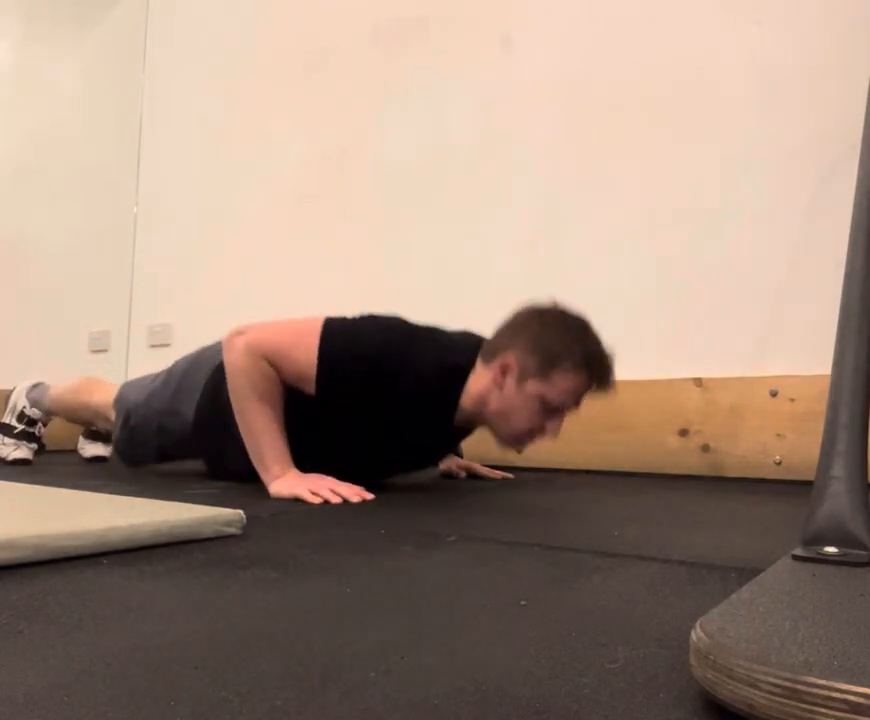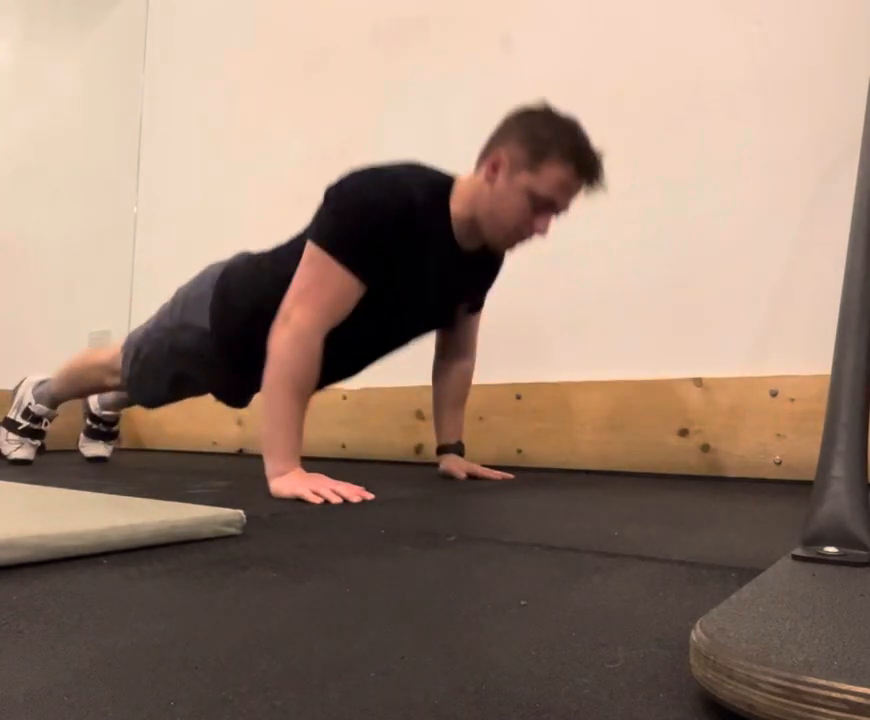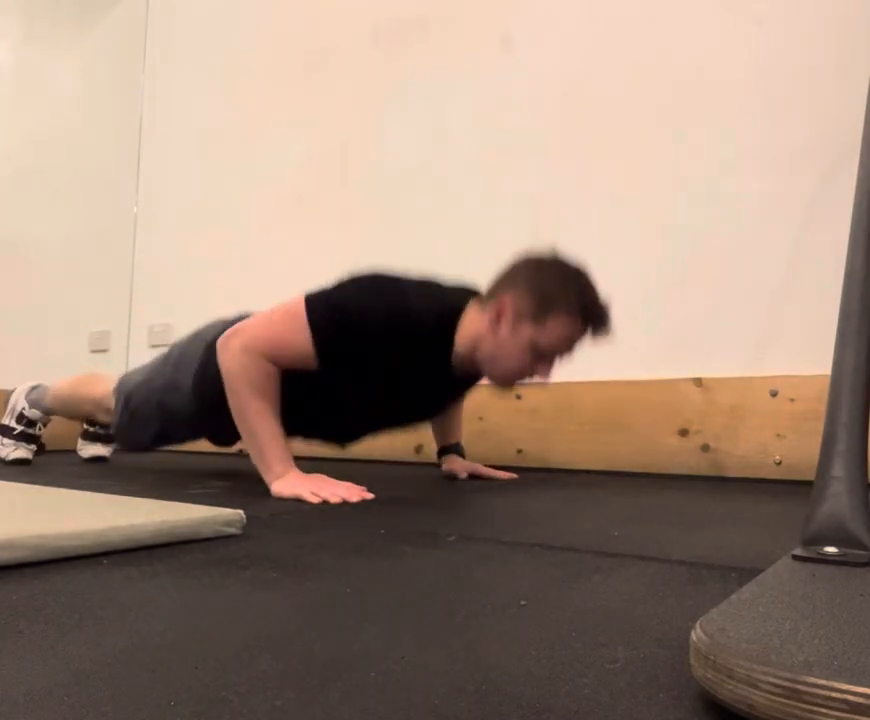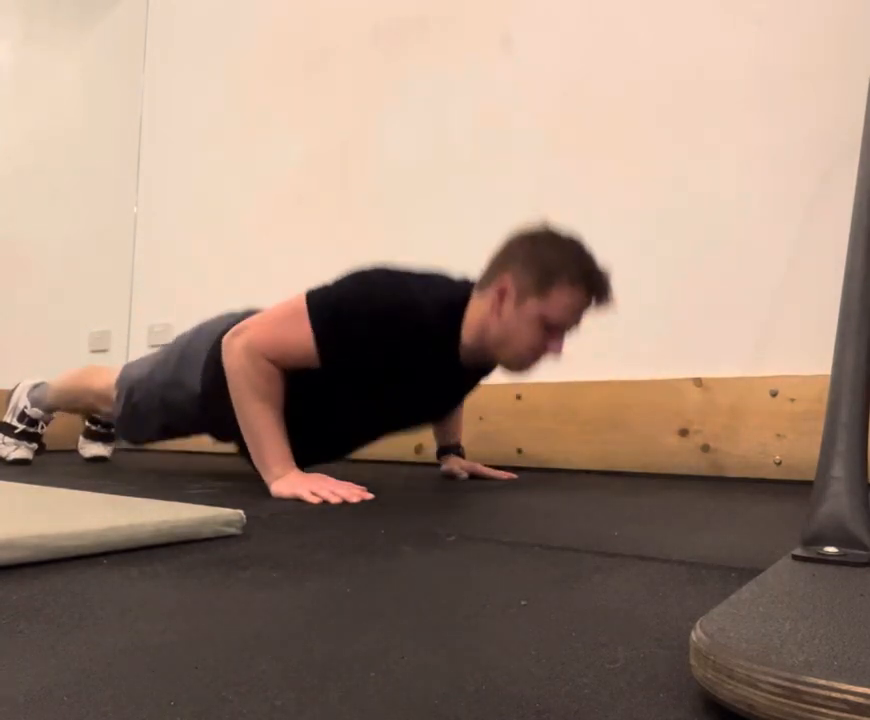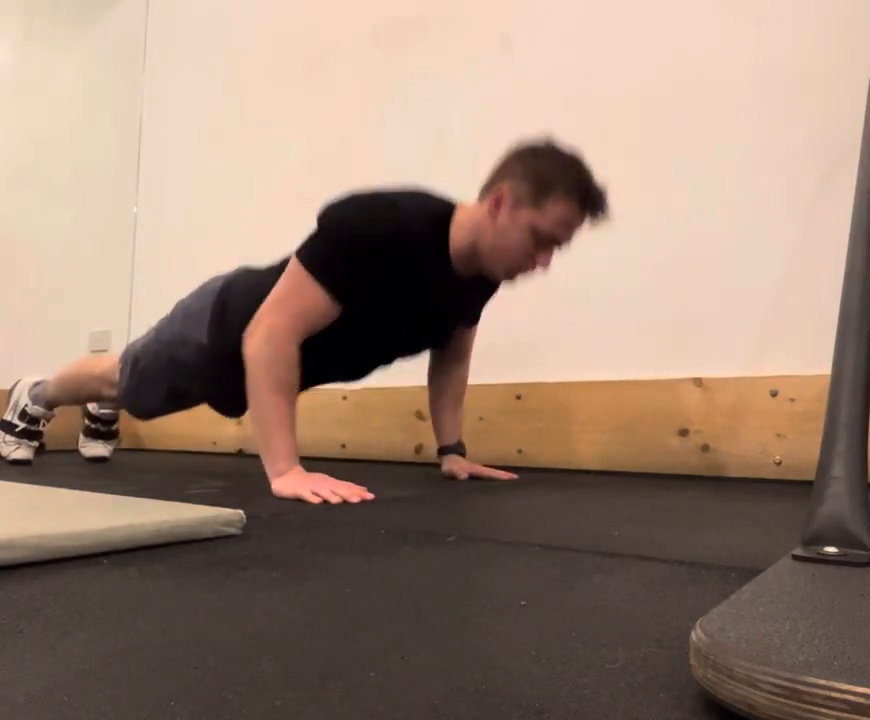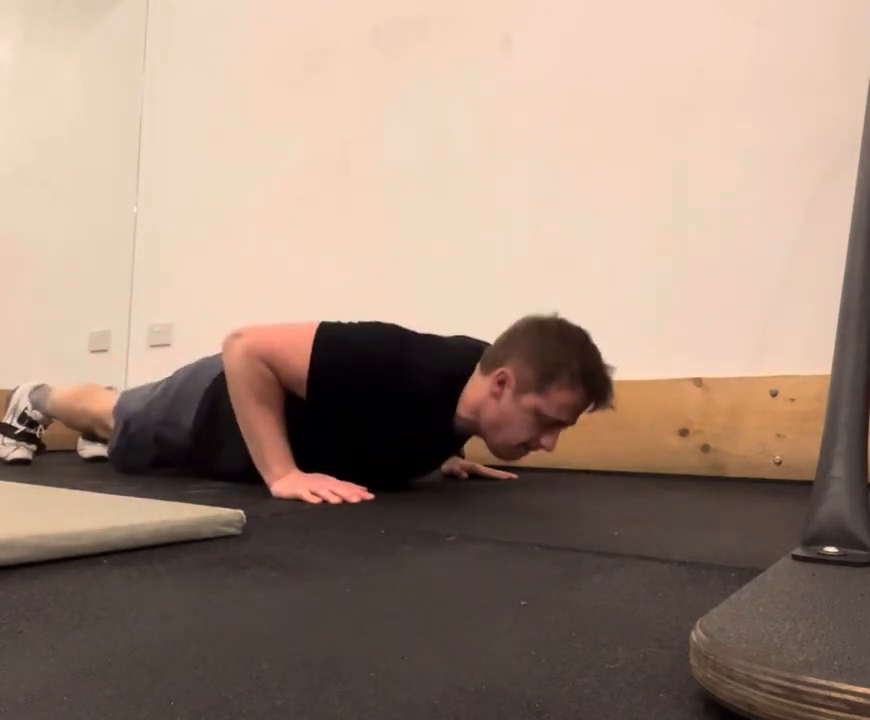
dt=0.3s
person 1, frame 1
left shoulder: (470, 373)
right shoulder: (399, 363)
right elbow: (245, 345)
left wrist: (445, 451)
right wrist: (279, 473)
left hip: (274, 397)
right hip: (218, 398)
right knee: (119, 413)
person 1, frame 2
left shoulder: (484, 252)
right shoulder: (384, 201)
left elbow: (456, 349)
right elbow: (299, 329)
left wrist: (450, 450)
right wrist: (283, 470)
left hip: (270, 352)
right hip: (224, 314)
right knee: (128, 372)
left ankle: (104, 411)
person 1, frame 3
left shoulder: (473, 339)
right shoulder: (390, 317)
right elbow: (242, 346)
left wrist: (451, 451)
right wrist: (281, 473)
left hip: (278, 389)
right hip: (221, 370)
right knee: (121, 405)
left ankle: (99, 425)
person 1, frame 4
left shoulder: (483, 329)
right shoulder: (394, 307)
right elbow: (244, 343)
left wrist: (450, 450)
right wrist: (282, 473)
left hip: (261, 382)
right hip: (219, 369)
right knee: (121, 402)
left ankle: (97, 423)
person 1, frame 5
left shoulder: (481, 267)
right shoulder: (378, 230)
left elbow: (450, 355)
right elbow: (268, 335)
left wrist: (451, 449)
right wrist: (283, 469)
left hip: (289, 346)
right hip: (224, 328)
right knee: (125, 381)
left ankle: (98, 415)
person 1, frame 6
left shoulder: (470, 386)
right shoulder: (395, 371)
right elbow: (244, 348)
left wrist: (449, 457)
right wrist: (283, 475)
left hip: (292, 404)
right hip: (217, 408)
right knee: (121, 421)
